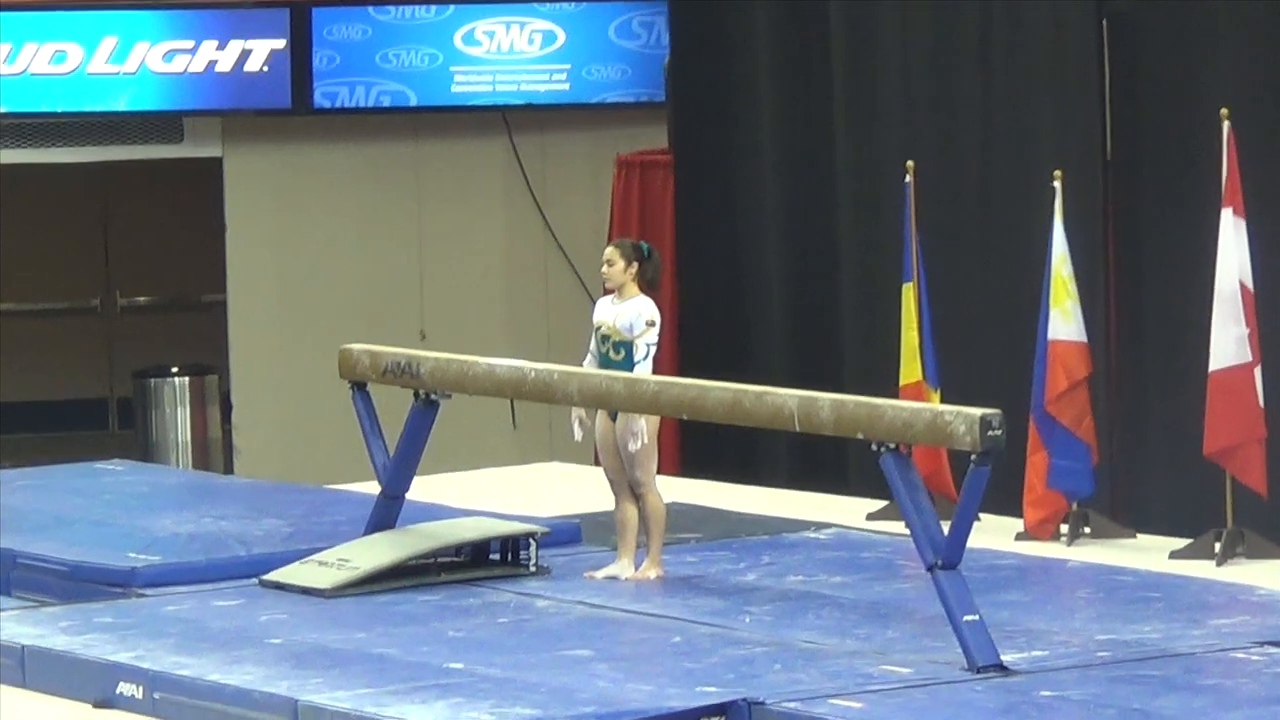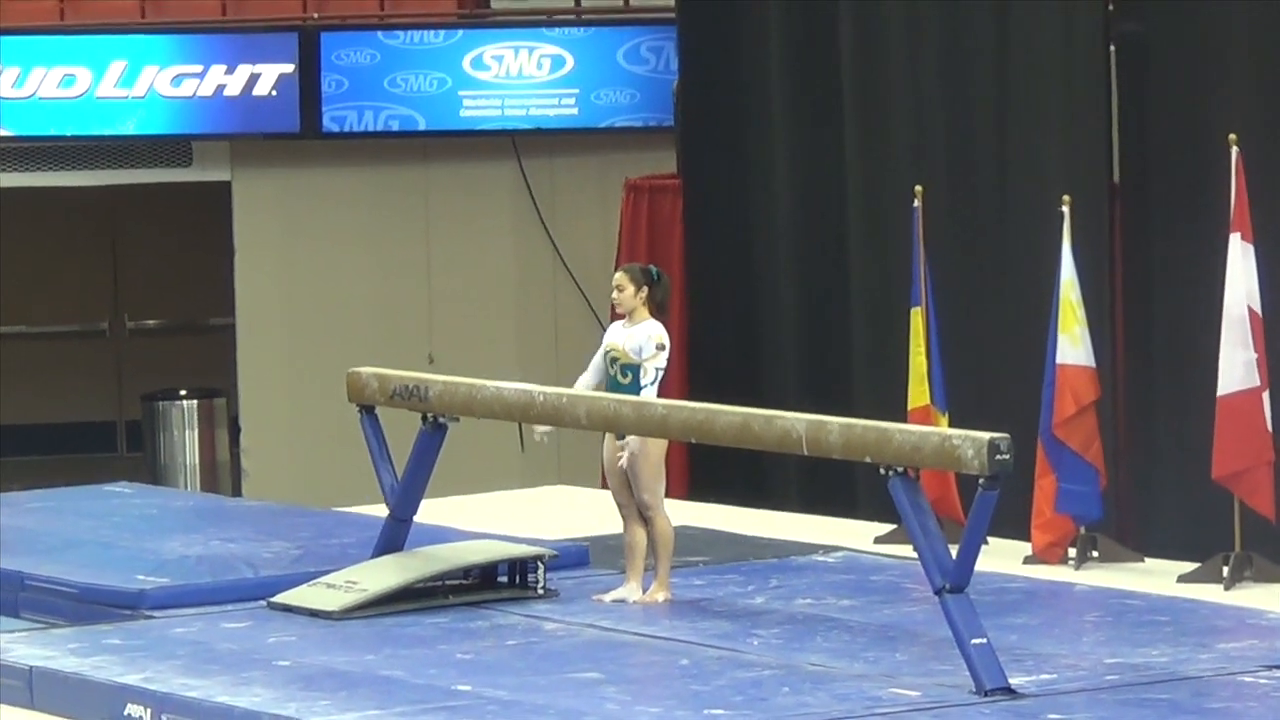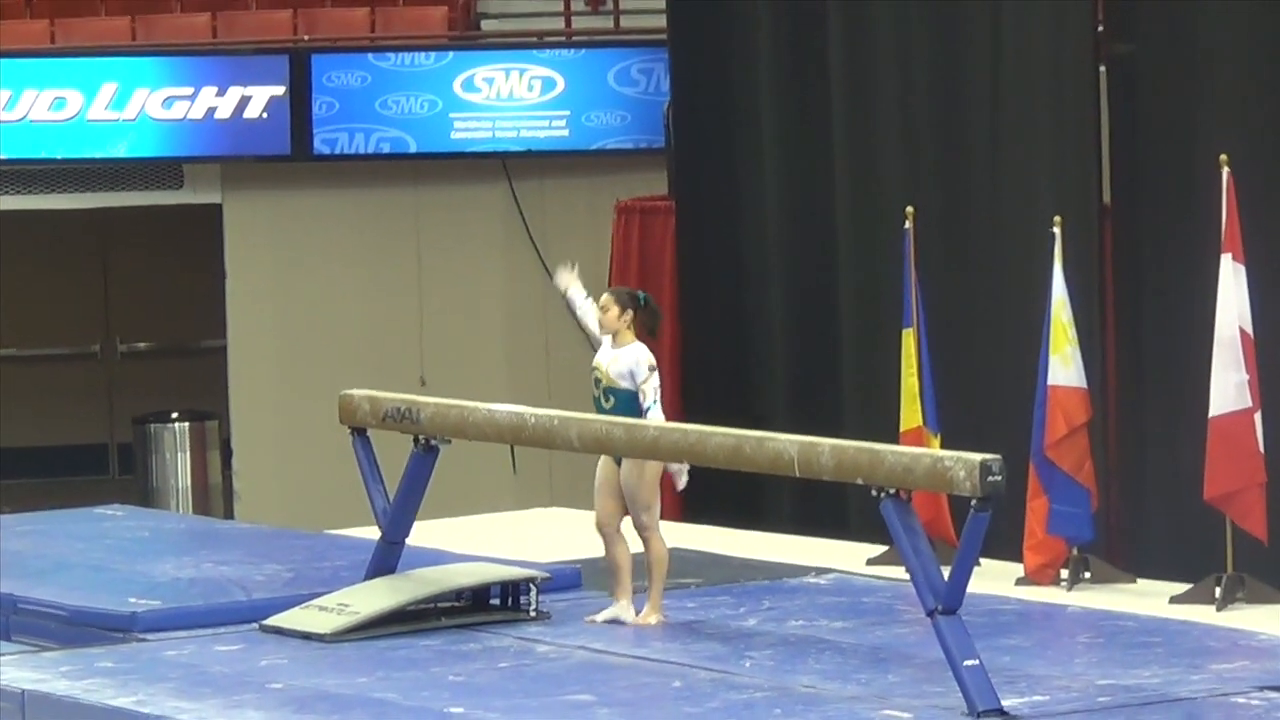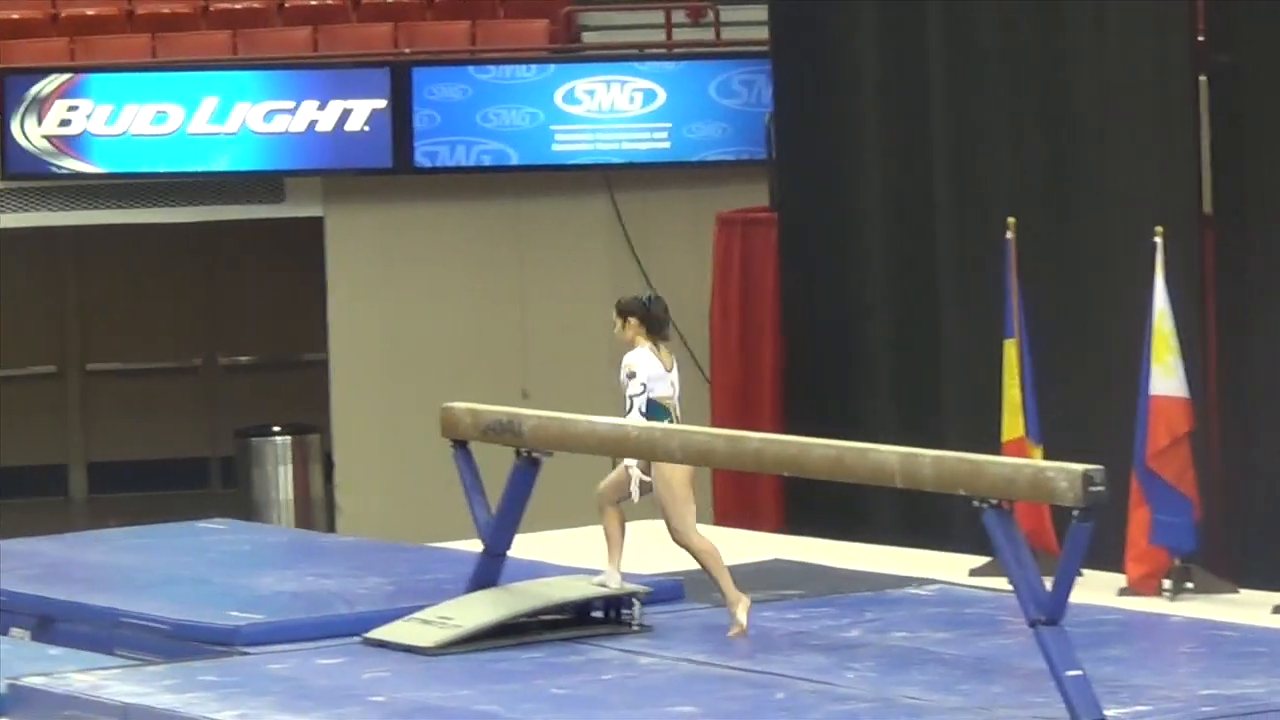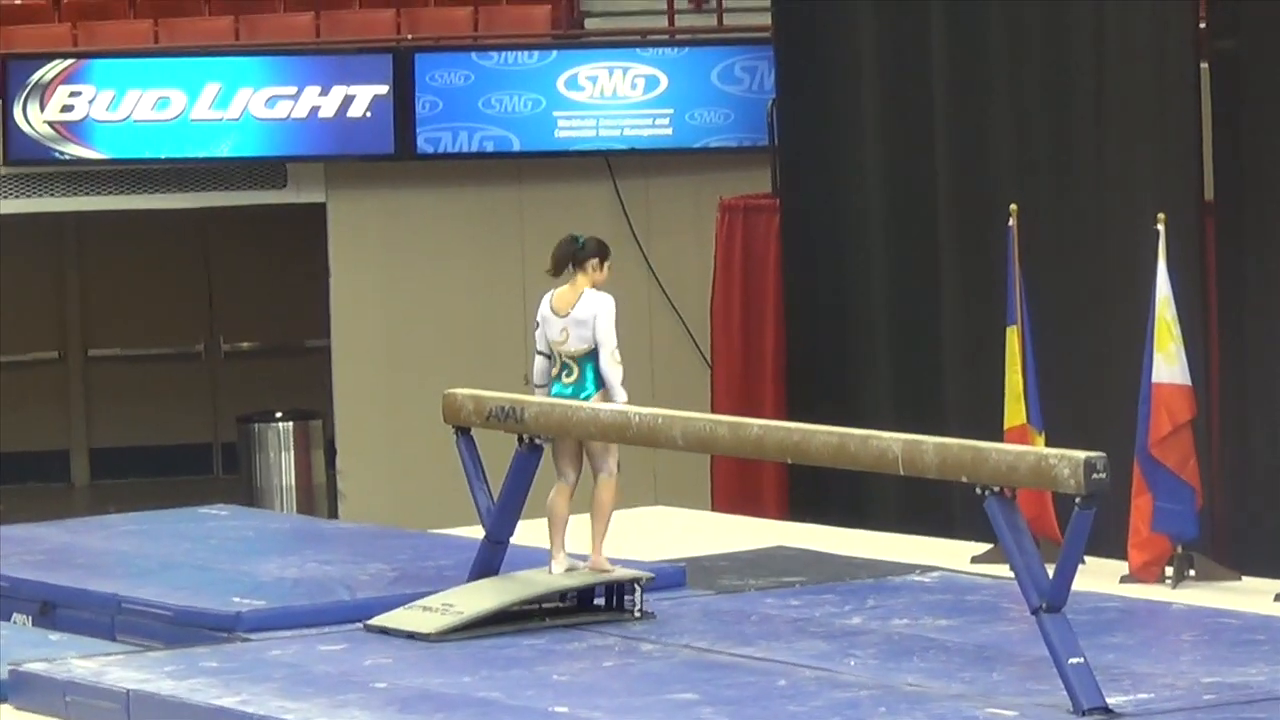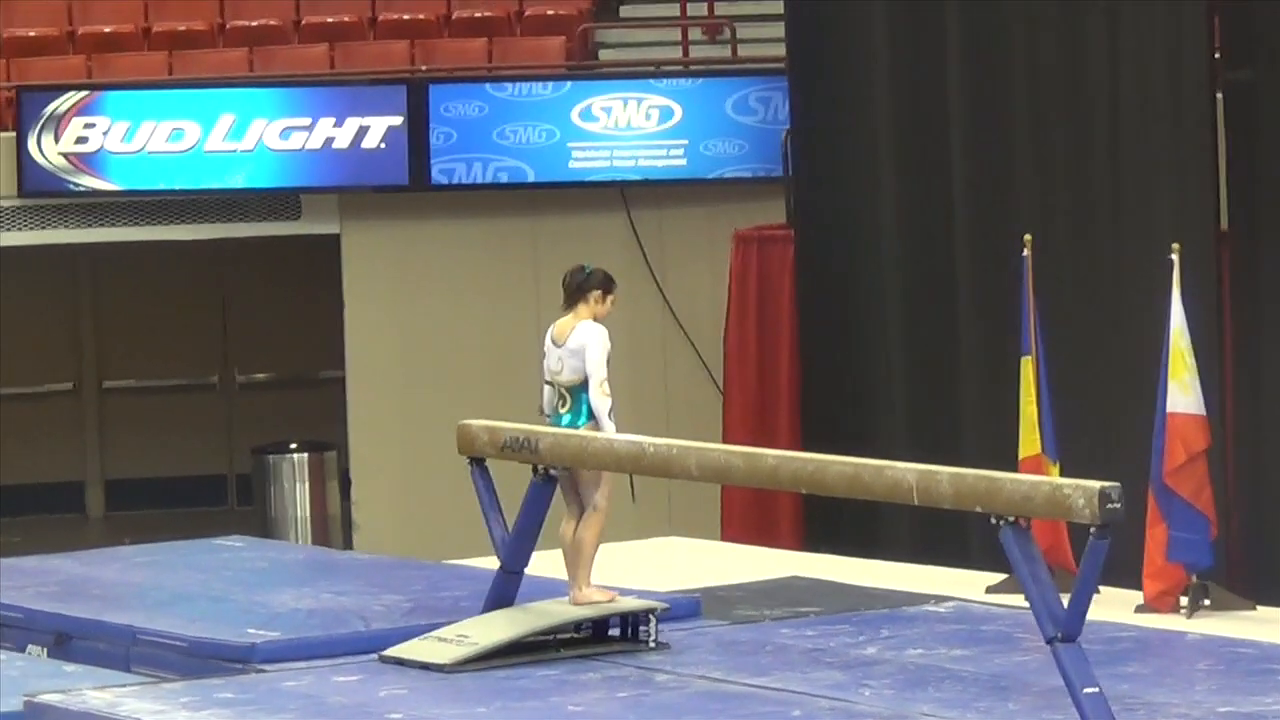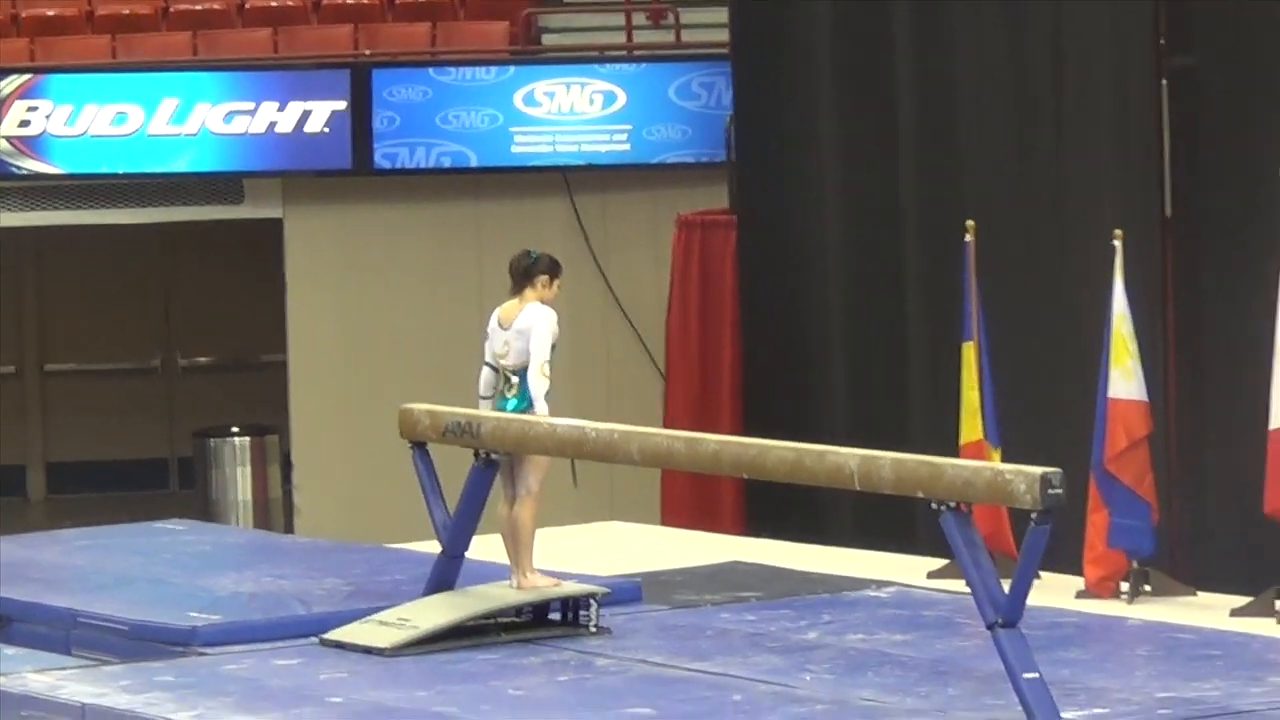
dt=0.7s
person 1, frame 1
left shoulder: (644, 309)
right shoulder: (602, 305)
left elbow: (643, 364)
right elbow: (592, 356)
left wrist: (638, 412)
right wrist: (580, 401)
right hip: (607, 403)
left knee: (642, 485)
right knee: (619, 487)
left ankle: (653, 562)
right ankle: (624, 560)
person 1, frame 2
left shoulder: (654, 334)
right shoulder: (615, 331)
left elbow: (647, 388)
right elbow: (592, 376)
left wrist: (635, 436)
right hip: (616, 429)
left knee: (650, 508)
right knee: (628, 510)
left ankle: (661, 584)
right ankle: (633, 583)
person 1, frame 3
left shoulder: (640, 356)
right shoulder: (606, 344)
left elbow: (652, 409)
right elbow: (588, 316)
right wrist: (570, 289)
left knee: (647, 528)
right knee: (605, 524)
left ankle: (654, 607)
right ankle: (622, 603)
person 1, frame 4
left shoulder: (635, 359)
right shoulder: (663, 355)
left elbow: (634, 414)
left wrist: (630, 464)
left knee: (685, 533)
right knee: (607, 494)
left ankle: (735, 598)
right ankle: (614, 573)
person 1, frame 5
left shoulder: (548, 301)
right shoulder: (600, 302)
left elbow: (541, 357)
right elbow: (608, 356)
left wrist: (540, 399)
right wrist: (621, 400)
left hip: (558, 396)
right hip: (591, 396)
left knee: (565, 479)
right knee: (606, 473)
left ankle: (558, 556)
right ankle: (597, 552)
person 1, frame 6
left shoulder: (553, 331)
right shoulder: (594, 333)
right elbow: (598, 387)
right wrist: (610, 432)
left hip: (560, 425)
right hip: (584, 425)
left knee: (573, 510)
right knee: (595, 507)
left ankle: (576, 585)
right ankle: (583, 586)
person 1, frame 7
left shoulder: (498, 315)
right shoulder: (543, 315)
left elbow: (488, 369)
right elbow: (539, 368)
left wrist: (485, 412)
right wrist: (541, 414)
left hip: (503, 406)
right hip: (527, 408)
left knee: (510, 494)
right knee: (527, 493)
left ankle: (517, 569)
right ankle: (526, 573)
